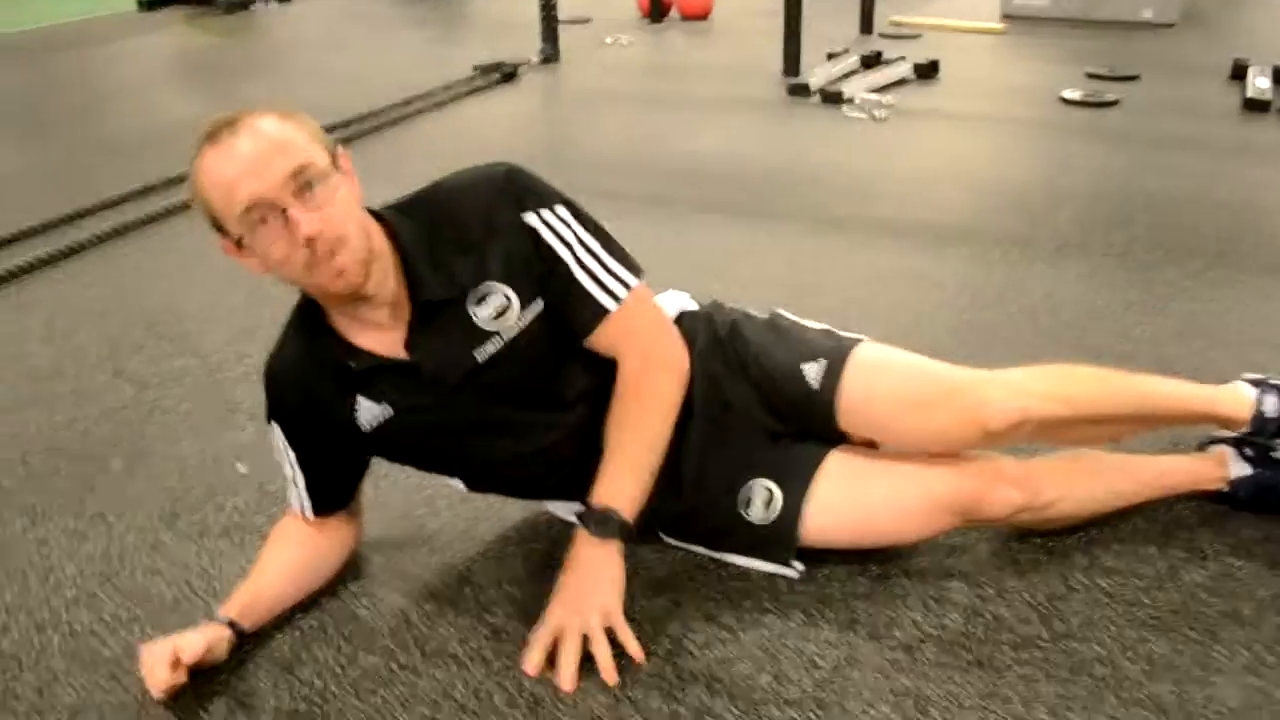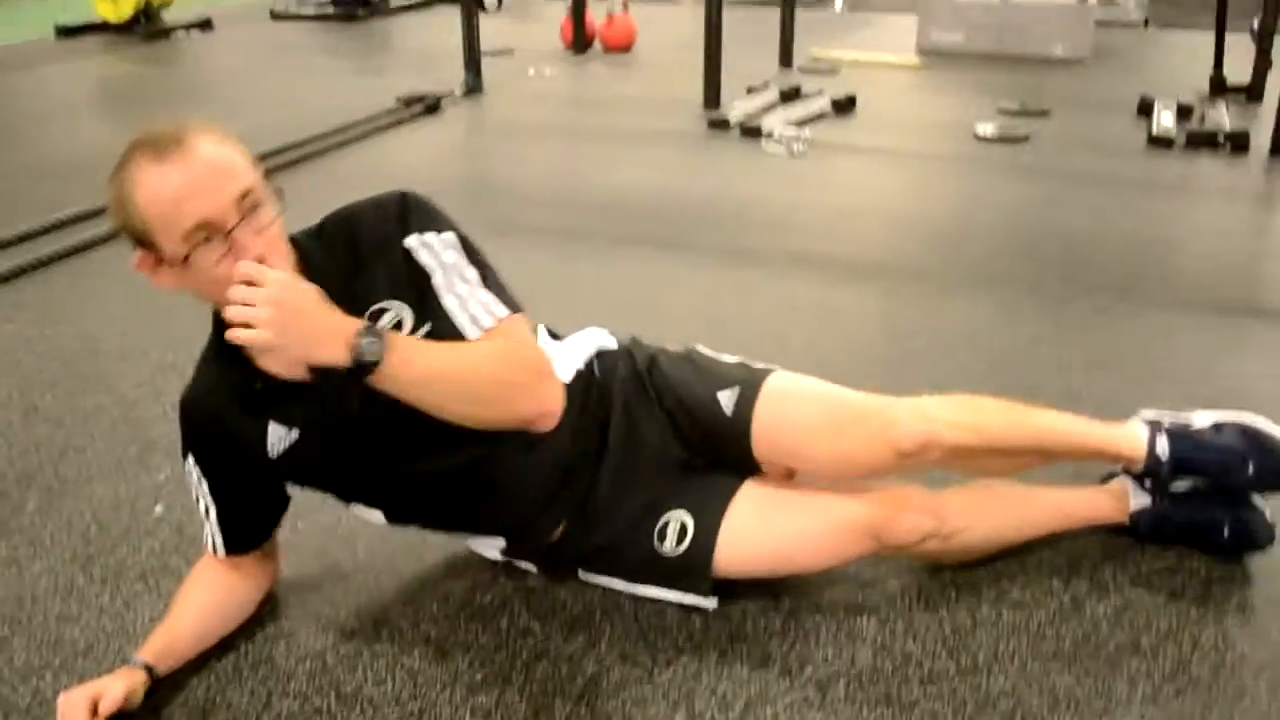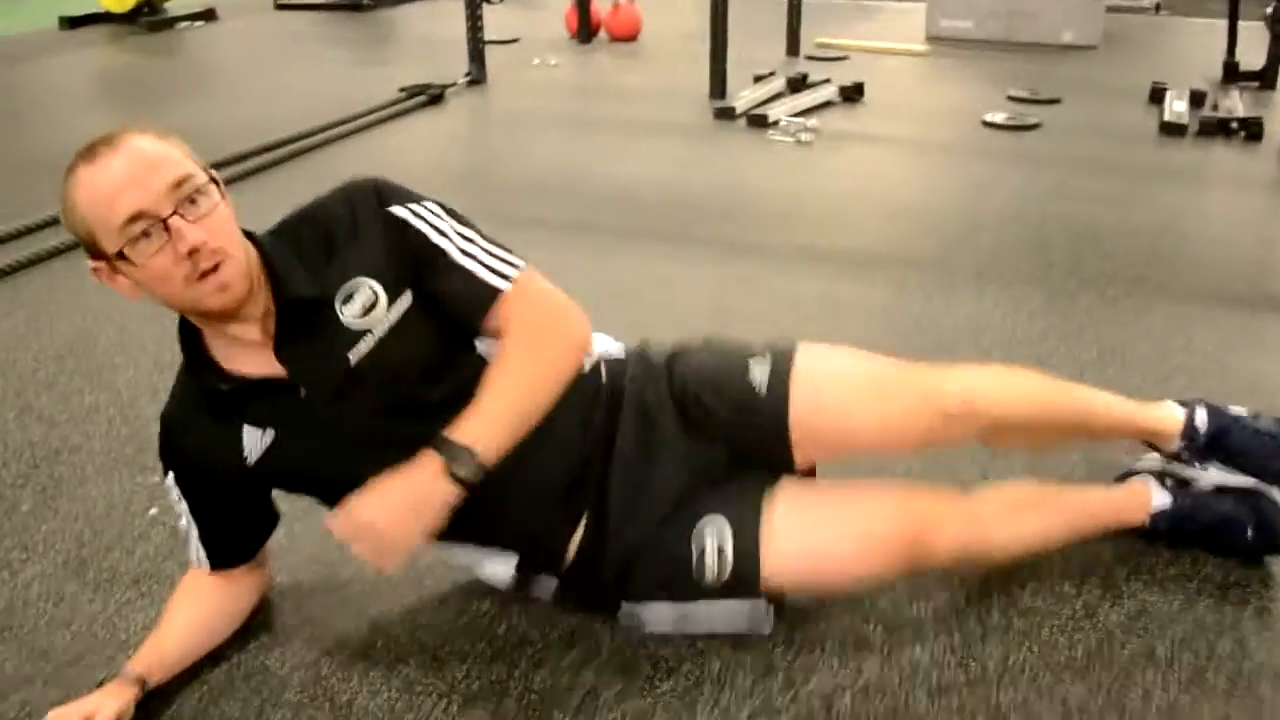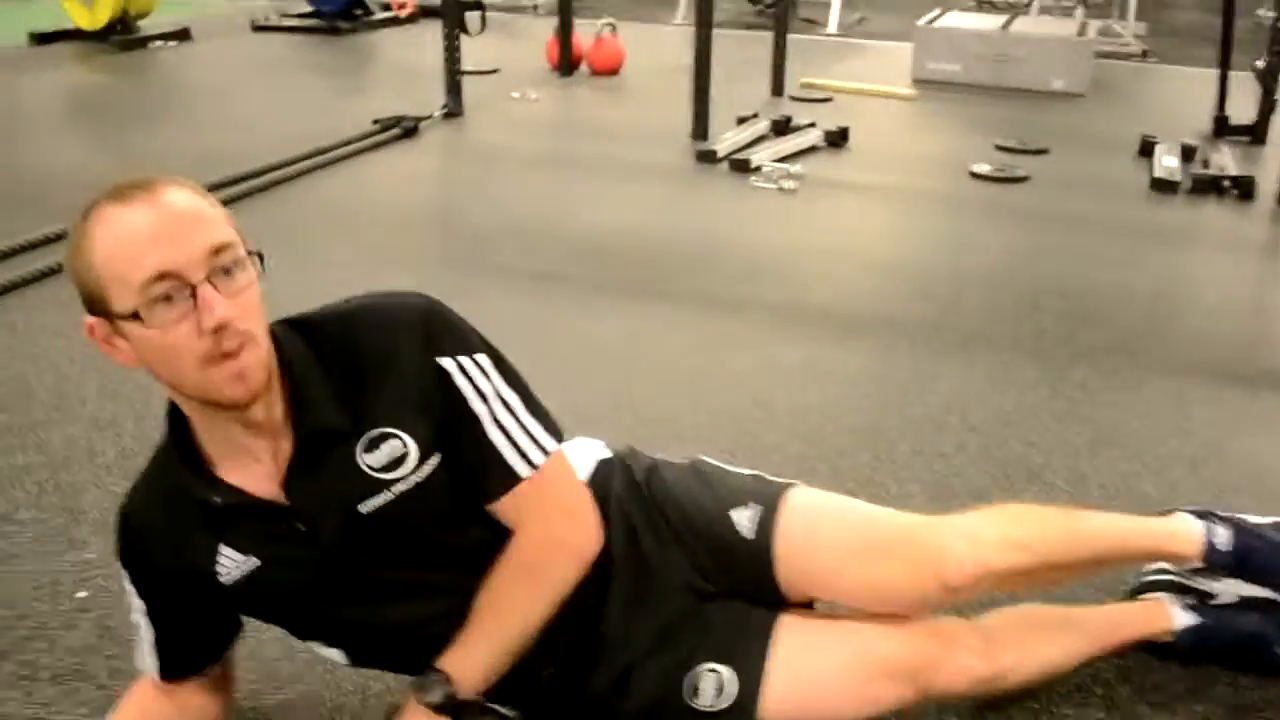
dt=0.4s
person 1, frame 1
left shoulder: (491, 206)
right shoulder: (308, 384)
left elbow: (654, 344)
right elbow: (326, 523)
left wrist: (600, 545)
right wrist: (223, 626)
left hip: (712, 365)
right hip: (687, 490)
left knee: (975, 412)
right knee: (980, 494)
person 1, frame 2
left shoulder: (388, 232)
right shoulder: (224, 415)
left elbow: (532, 392)
right elbow: (241, 562)
left wrist: (350, 345)
left hip: (628, 398)
right hip: (593, 521)
left knee: (894, 441)
right knee: (897, 522)
left ankle: (1150, 443)
right ankle: (1137, 510)
person 1, frame 3
left shoulder: (360, 223)
right shoulder: (204, 429)
left elbow: (554, 320)
right elbow: (234, 573)
left wrist: (440, 468)
left hip: (640, 412)
right hip: (597, 548)
left knee: (941, 404)
right knee: (922, 531)
right ankle: (1150, 510)
person 1, frame 4
left shoulder: (399, 341)
right shoulder: (170, 530)
left elbow: (563, 523)
left hip: (638, 524)
left knee: (932, 570)
right ankle: (1172, 620)
